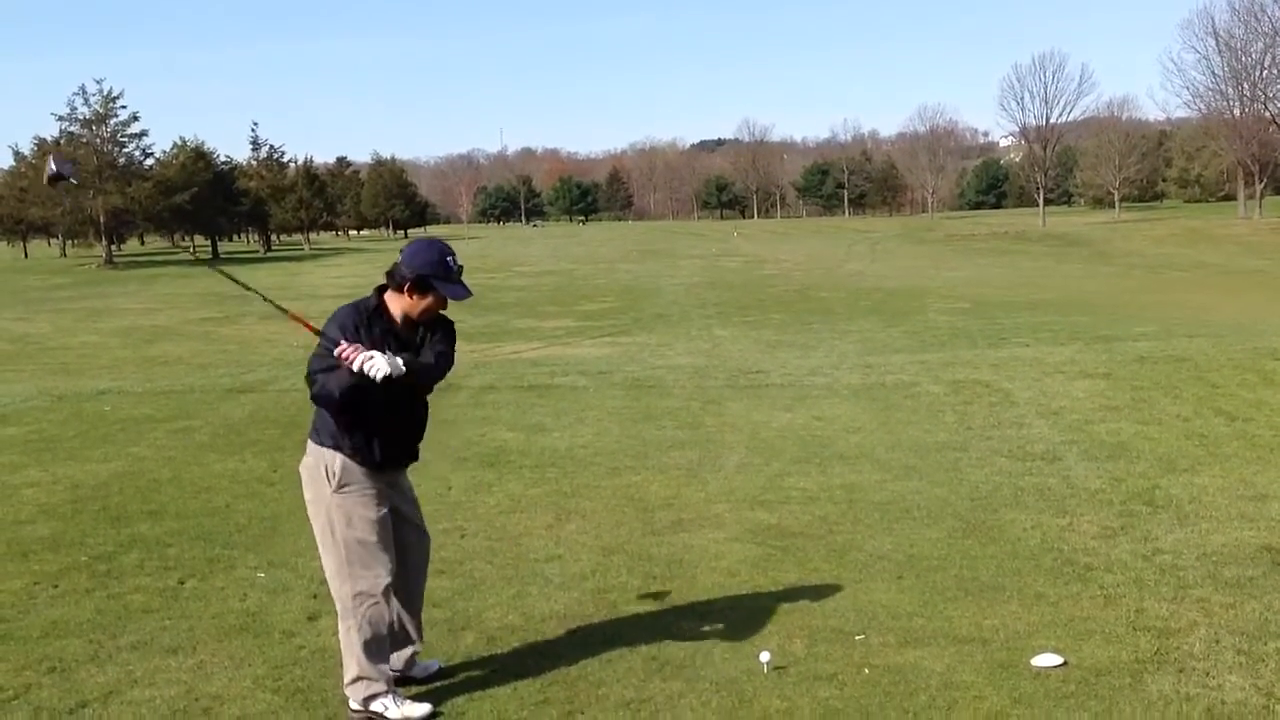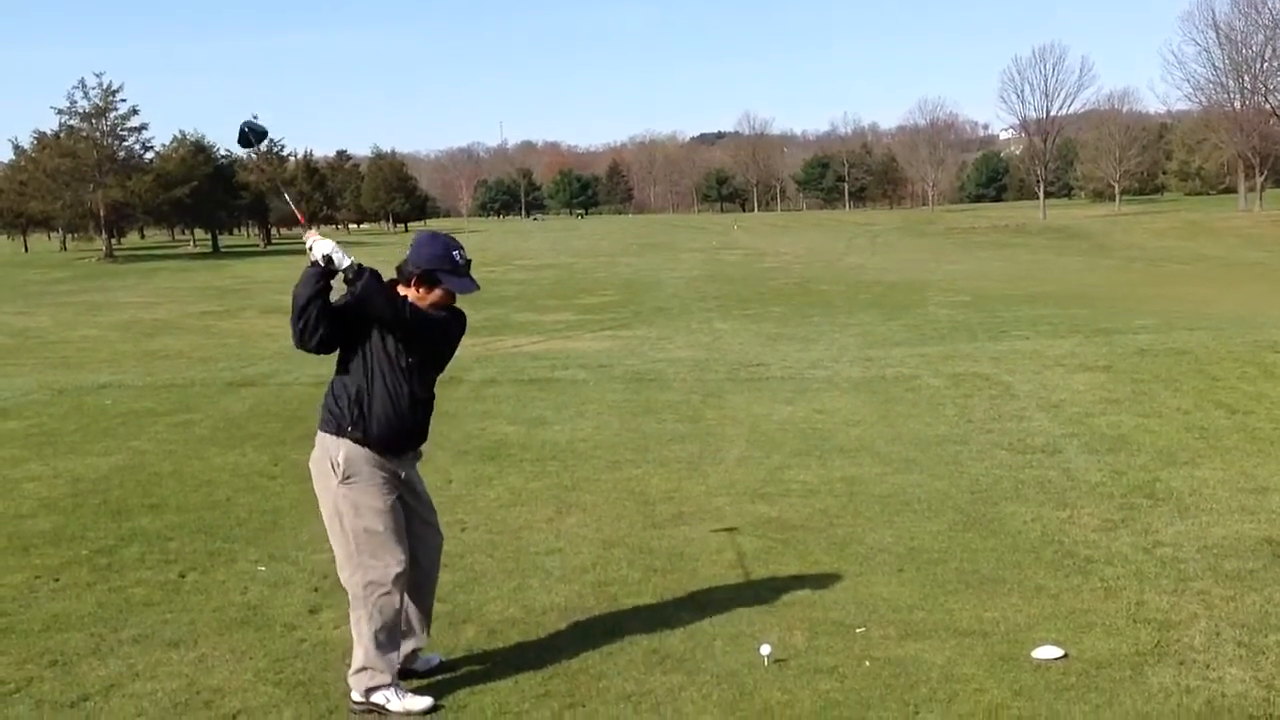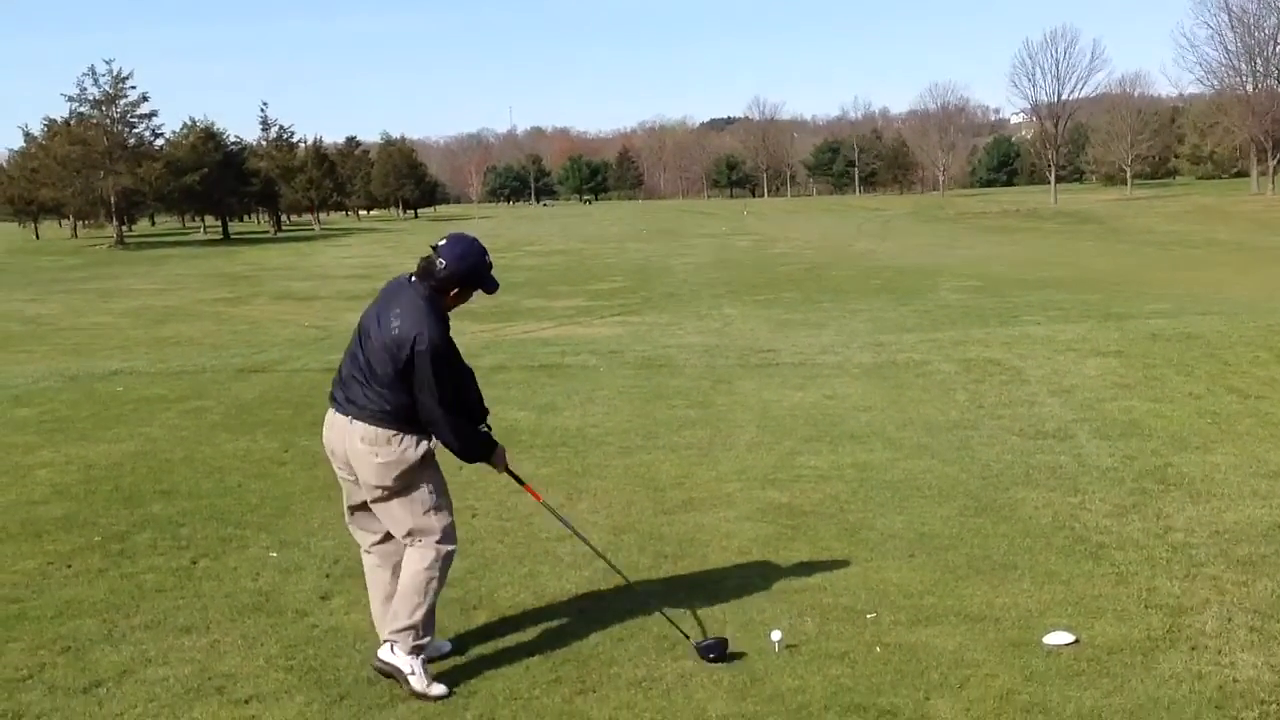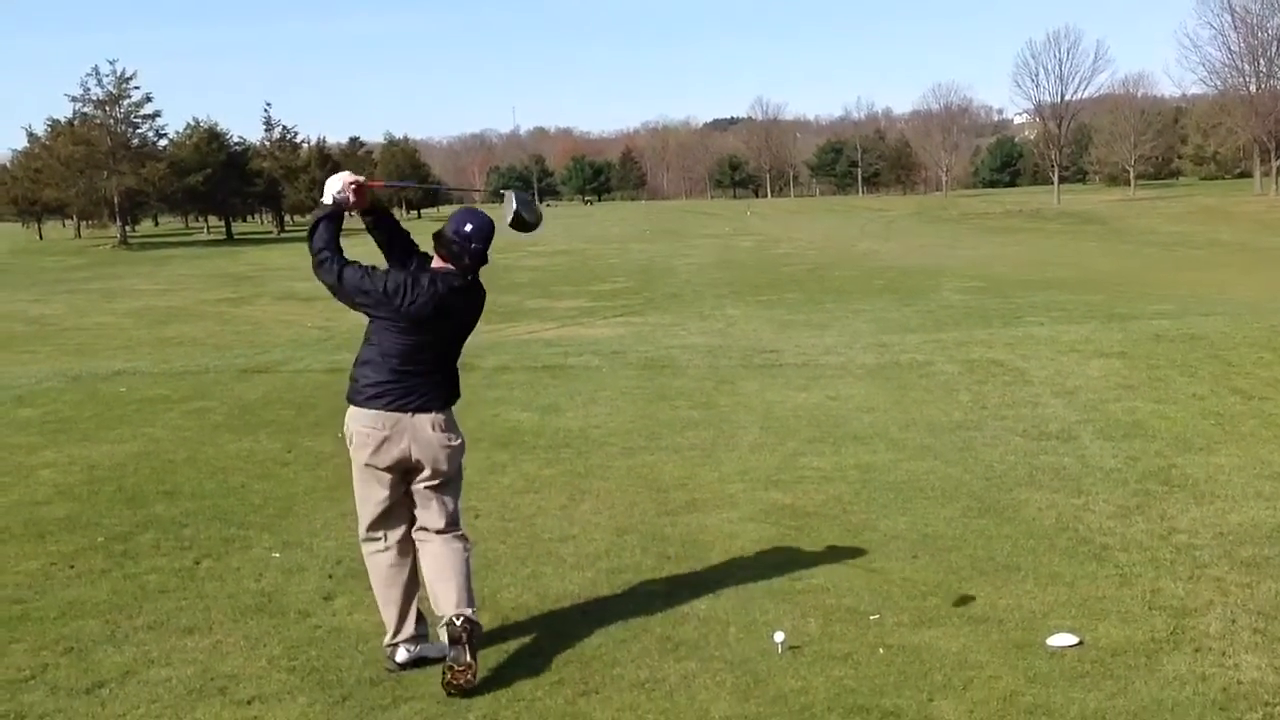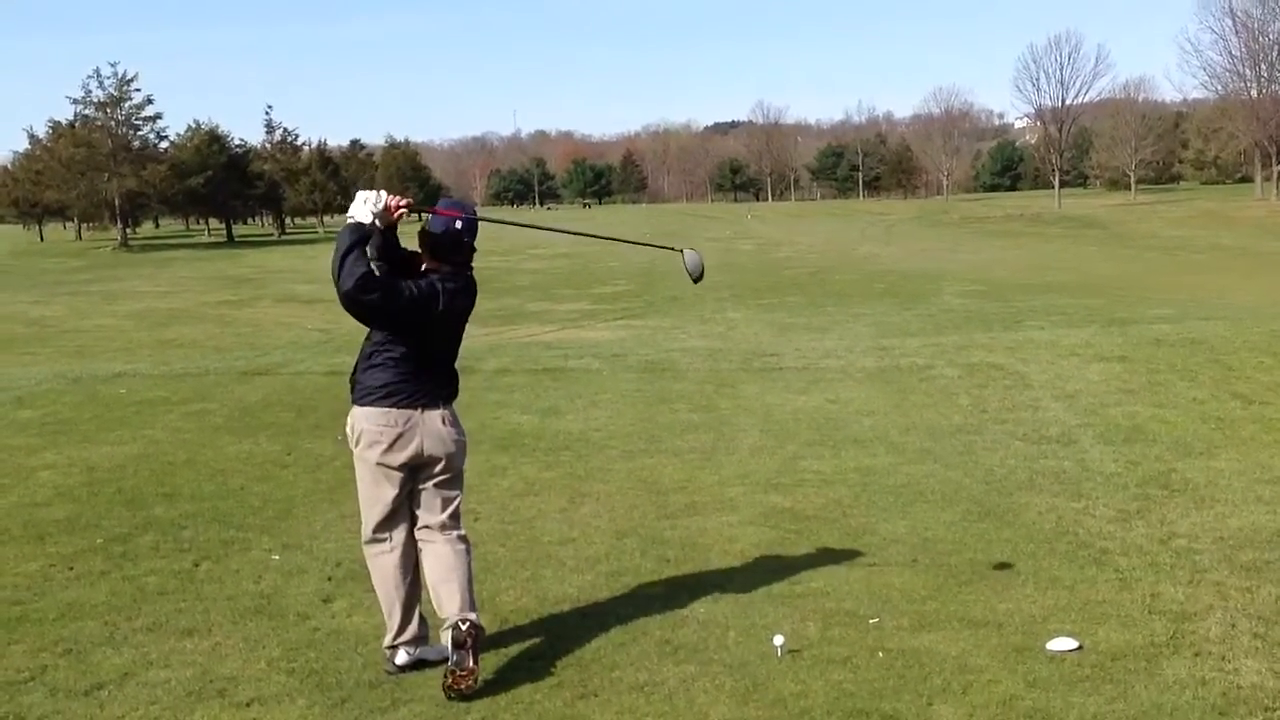
dt=0.4s
person 1, frame 1
left shoulder: (438, 330)
right shoulder: (353, 320)
left elbow: (429, 371)
right elbow: (322, 390)
left wrist: (389, 366)
right wrist: (355, 372)
left hip: (391, 466)
right hip: (342, 467)
left knee: (410, 561)
right knee: (366, 580)
left ankle: (397, 658)
person 1, frame 2
left shoulder: (448, 323)
right shoulder: (360, 302)
left elbow: (401, 317)
right elbow: (309, 334)
left wrist: (347, 267)
right wrist: (318, 267)
left hip: (399, 456)
right hip: (350, 456)
left knee: (422, 552)
right knee: (378, 569)
left ankle: (401, 651)
person 1, frame 3
left shoulder: (399, 288)
right shoulder: (427, 333)
left elbow: (456, 376)
right elbow: (440, 412)
left wrist: (479, 425)
right wrist: (485, 448)
left hip: (342, 425)
right hip: (387, 440)
left knee: (379, 537)
right knee: (428, 539)
left ankle: (399, 641)
right ankle: (401, 648)
person 1, frame 4
left shoulder: (402, 291)
right shoulder: (471, 295)
left elbow: (329, 267)
right elbow: (407, 255)
left wrist: (330, 204)
right wrist: (369, 207)
left hip: (374, 422)
right hip: (433, 424)
left knee: (383, 535)
right knee: (440, 529)
left ankle: (404, 641)
right ankle: (456, 620)
person 1, frame 5
left shoulder: (420, 295)
right shoulder: (459, 287)
left elbow: (357, 289)
right elbow: (393, 266)
left wrist: (360, 222)
right wrist: (383, 229)
left hip: (381, 423)
right hip: (437, 422)
left knee: (388, 535)
right knee: (441, 529)
left ankle: (404, 644)
right ankle: (459, 624)
